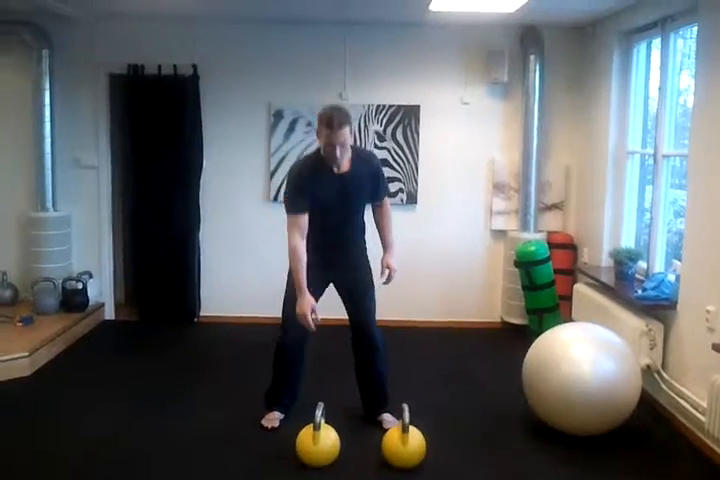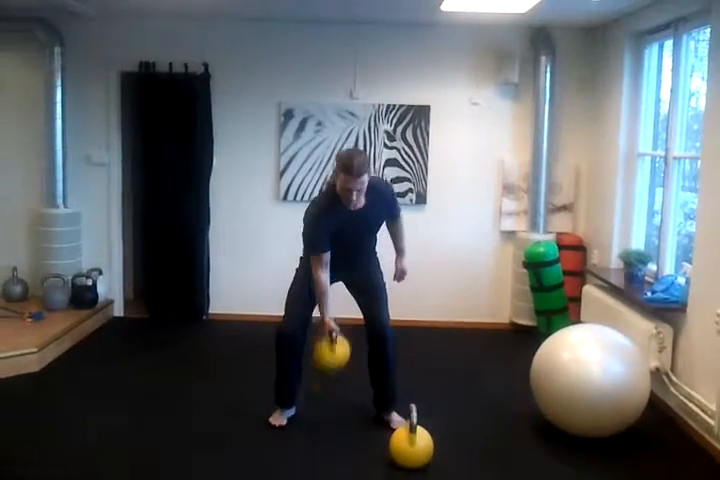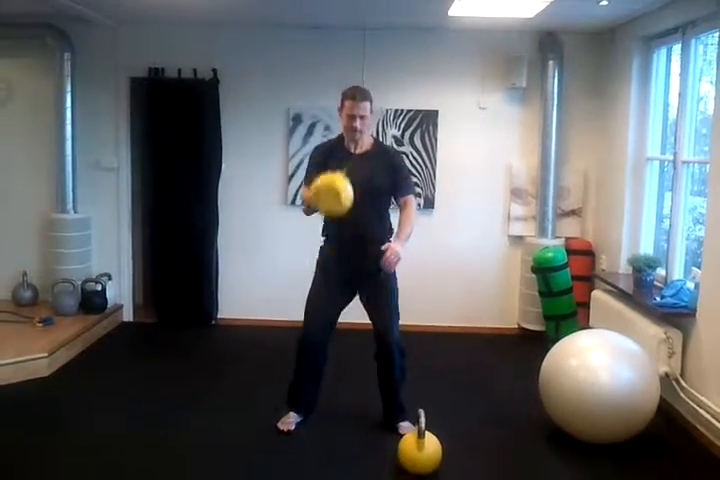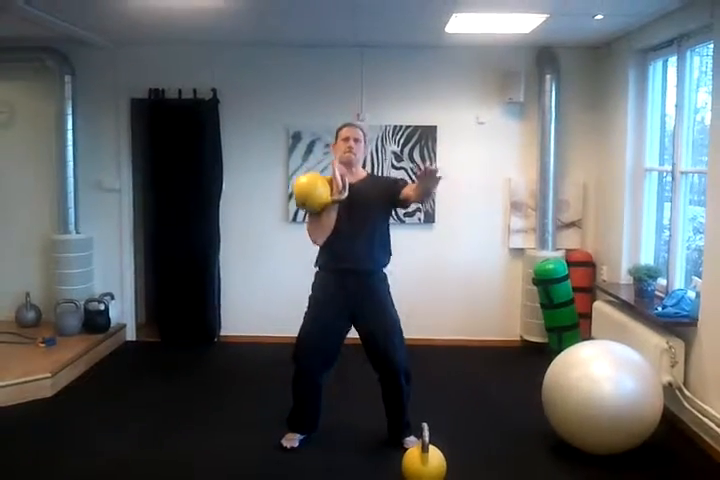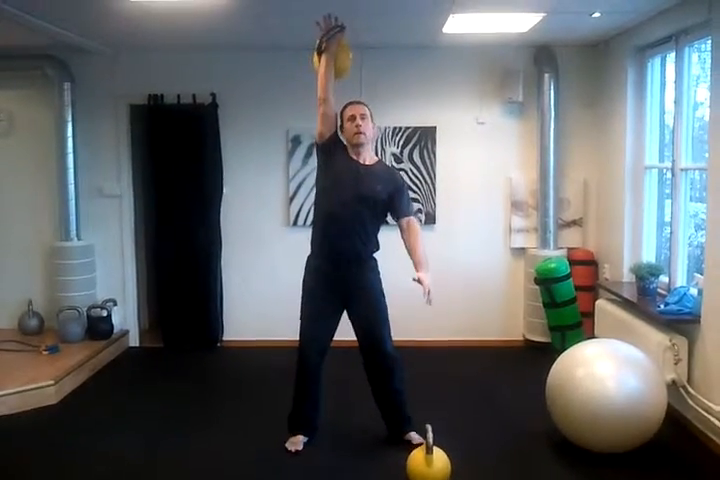
dt=1s
person 1, frame 1
left shoulder: (369, 164)
right shoulder: (302, 173)
left elbow: (381, 205)
right elbow: (296, 236)
left wrist: (388, 250)
right wrist: (303, 292)
left hip: (352, 254)
right hip: (312, 257)
left knee: (367, 329)
right knee: (292, 330)
left ankle: (377, 407)
right ankle: (278, 405)
person 1, frame 2
left shoulder: (383, 191)
right shoulder: (319, 210)
left elbow: (395, 220)
right elbow: (320, 269)
left wrist: (401, 255)
right wrist: (325, 316)
left hip: (363, 262)
right hip: (320, 259)
left knee: (381, 329)
right knee: (290, 330)
left ankle: (386, 408)
right ankle: (285, 404)
person 1, frame 3
left shoulder: (389, 158)
right shoulder: (323, 154)
left elbow: (408, 205)
right elbow: (307, 205)
left wrist: (398, 242)
left hip: (377, 259)
right hip: (335, 256)
left knee: (389, 339)
right knee: (313, 335)
left ankle: (395, 414)
right ankle: (298, 407)
person 1, frame 4
left shoulder: (385, 186)
left elbow: (417, 194)
right elbow: (318, 237)
left wrist: (427, 183)
right wrist: (336, 197)
left hip: (372, 284)
right hip: (330, 283)
left knee: (394, 362)
right knee: (307, 358)
left ankle: (401, 430)
right ankle: (300, 426)
person 1, frame 5
left shoulder: (389, 178)
right shoulder: (329, 156)
left elbow: (408, 223)
right elbow: (323, 101)
left wrist: (422, 267)
right wrist: (328, 52)
left hip: (363, 271)
right hip: (322, 269)
left knee: (381, 351)
right knee: (310, 351)
left ankle: (400, 425)
right ankle: (302, 427)
